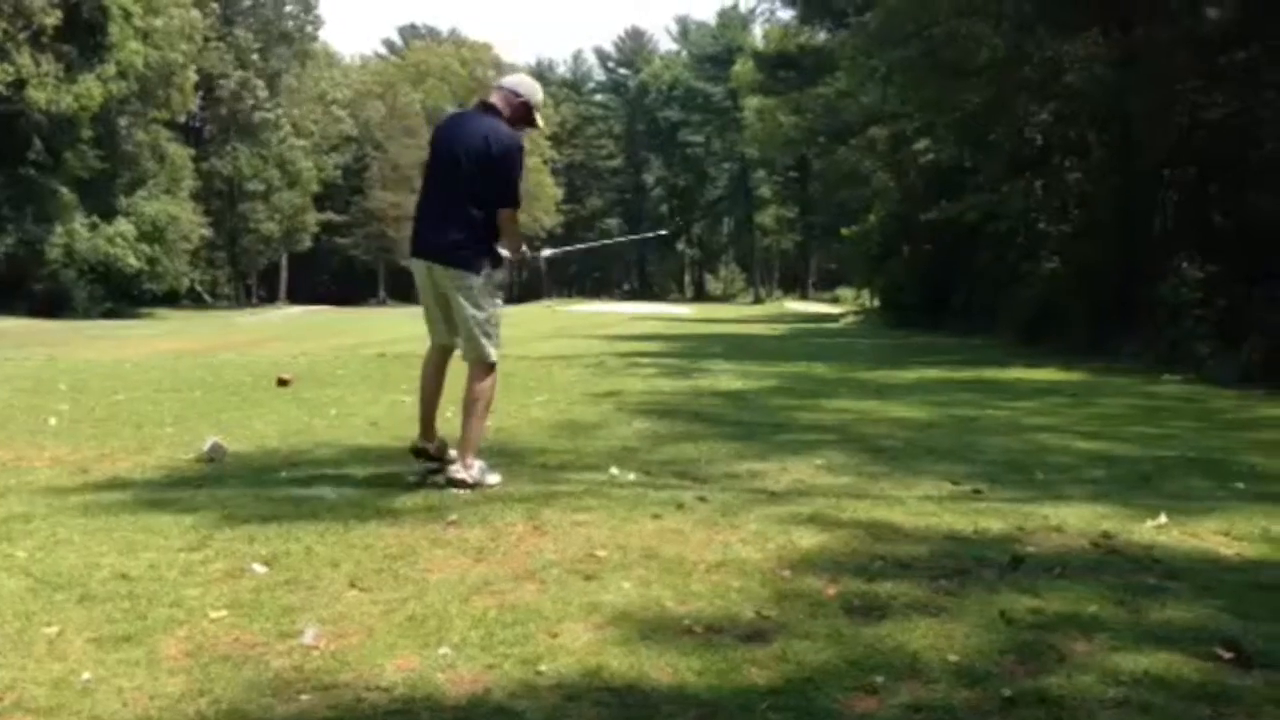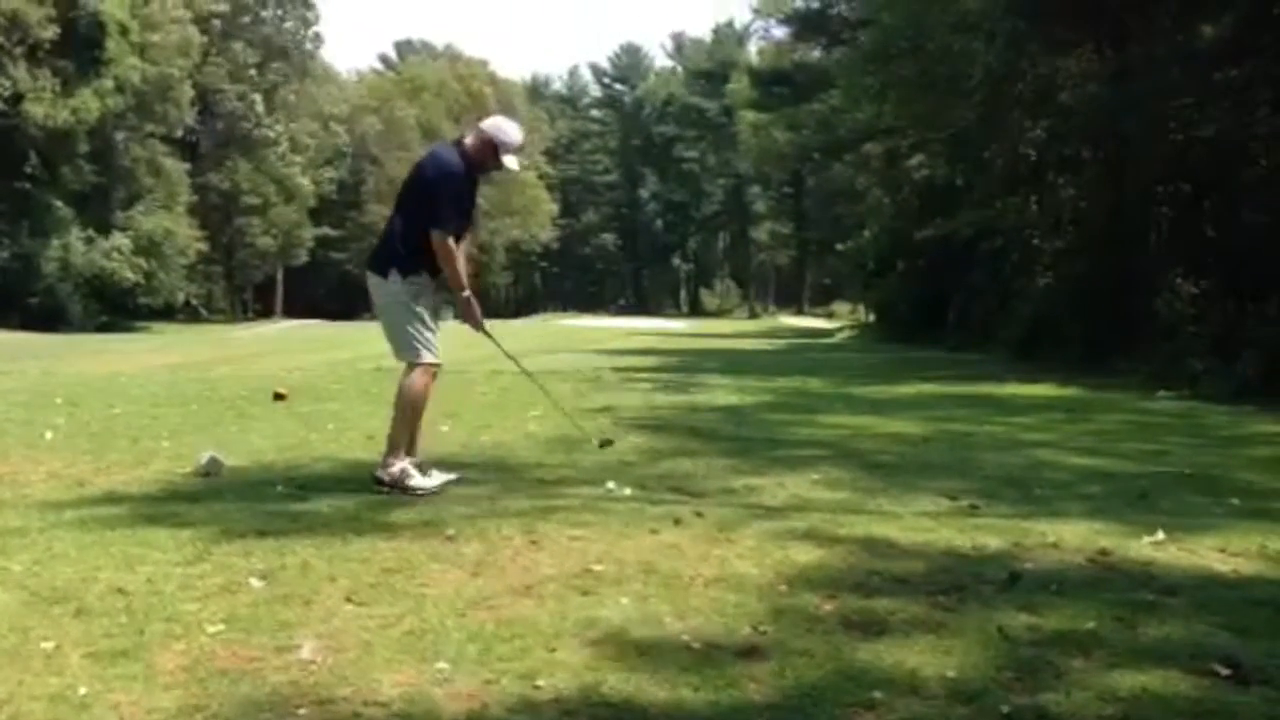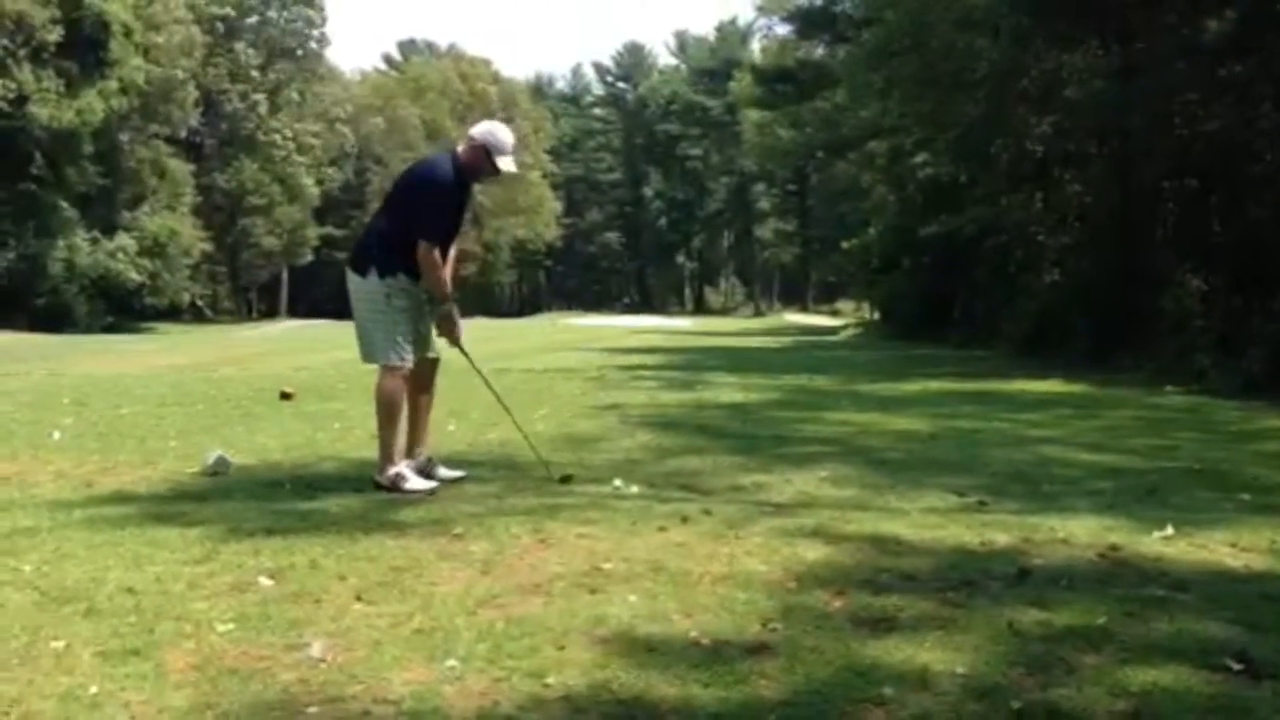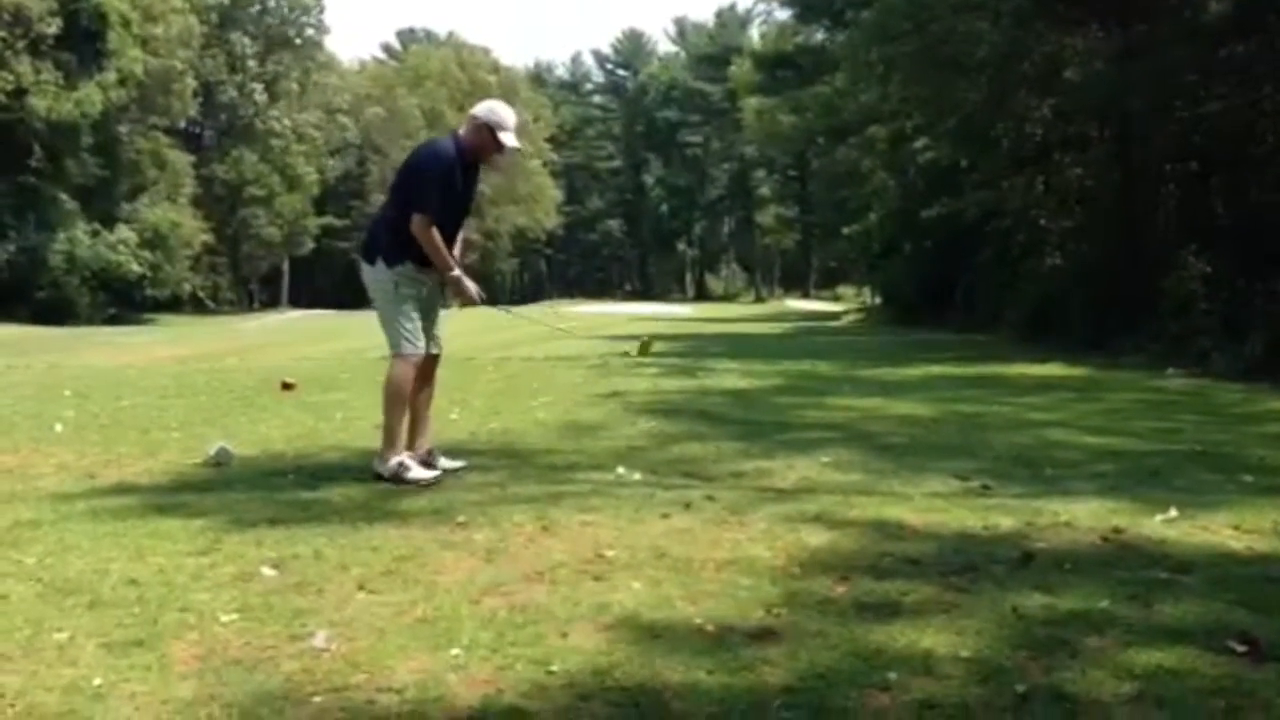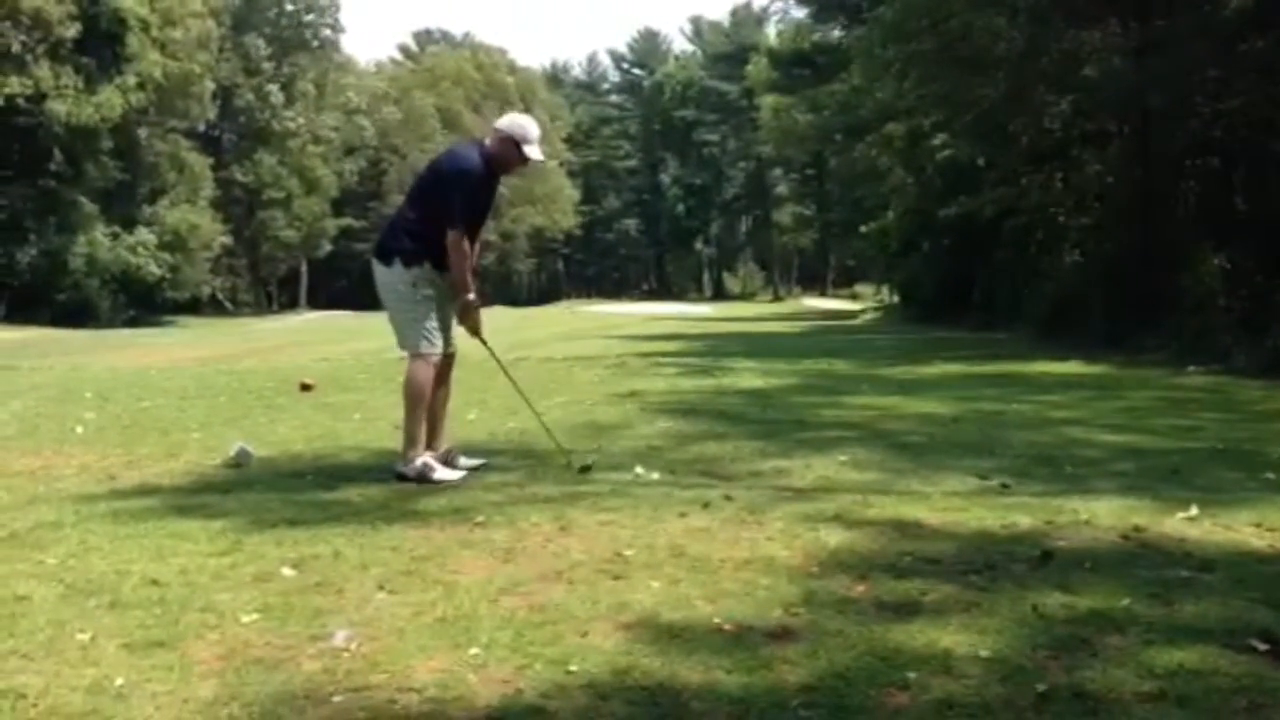
dt=0.7s
person 1, frame 1
left shoulder: (448, 126)
right shoulder: (506, 141)
right elbow: (505, 215)
left wrist: (500, 245)
right wrist: (516, 248)
left hip: (425, 253)
right hip: (468, 261)
left knee: (441, 345)
right knee: (482, 360)
left ankle: (427, 439)
right ankle: (466, 463)
person 1, frame 2
left shoulder: (463, 169)
right shoulder: (447, 168)
left elbow: (455, 237)
right elbow: (439, 240)
left wrist: (457, 288)
right wrist: (464, 295)
left hip: (417, 275)
right hip: (400, 275)
left knee: (424, 364)
right knee: (423, 363)
left ankle: (409, 459)
right ankle: (392, 464)
person 1, frame 3
left shoulder: (459, 180)
right shoulder: (437, 178)
left elbow: (446, 245)
right elbow: (427, 252)
left wrist: (444, 301)
right wrist: (446, 307)
left hip: (406, 277)
right hip: (379, 275)
left knee: (425, 362)
right knee: (396, 366)
left ankle: (417, 457)
right ankle: (389, 467)
person 1, frame 4
left shoulder: (468, 165)
right shoulder: (437, 157)
left elbow: (454, 226)
right elbow: (420, 226)
left wrist: (454, 272)
right wrist: (455, 276)
left hip: (420, 267)
right hip: (391, 264)
left knee: (428, 355)
right knee: (408, 353)
left ankle: (419, 449)
right ankle: (390, 457)
person 1, frame 5
left shoulder: (485, 171)
right shoulder: (465, 168)
left elbow: (471, 236)
right elbow: (455, 240)
left wrist: (466, 289)
right wrist: (468, 297)
left hip: (428, 266)
right hip: (404, 264)
left knee: (444, 354)
right knee: (427, 353)
left ankle: (436, 449)
right ankle: (412, 458)
